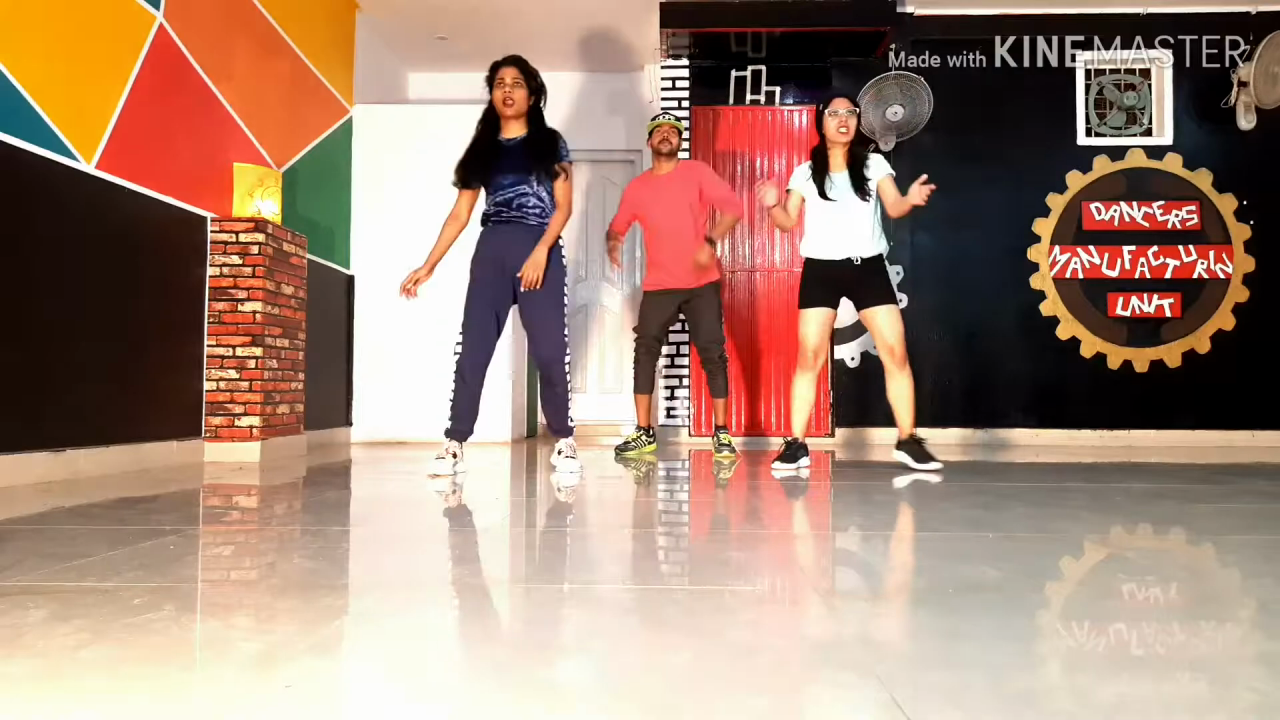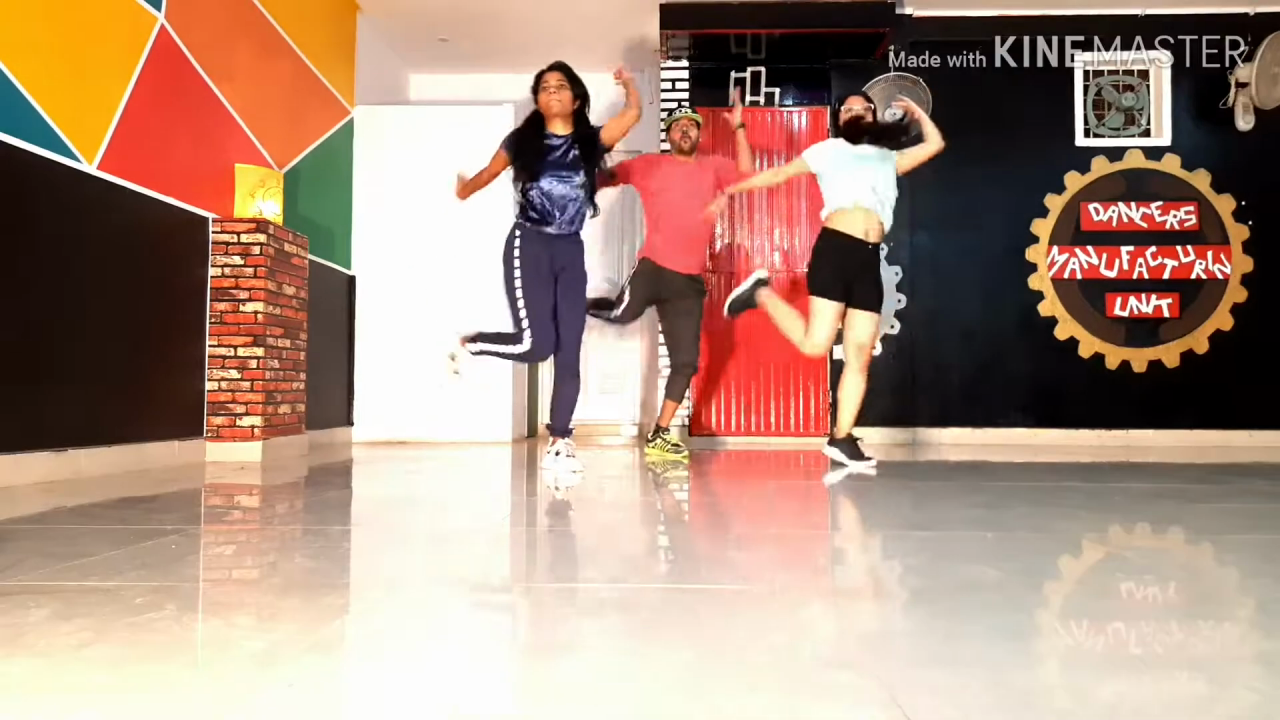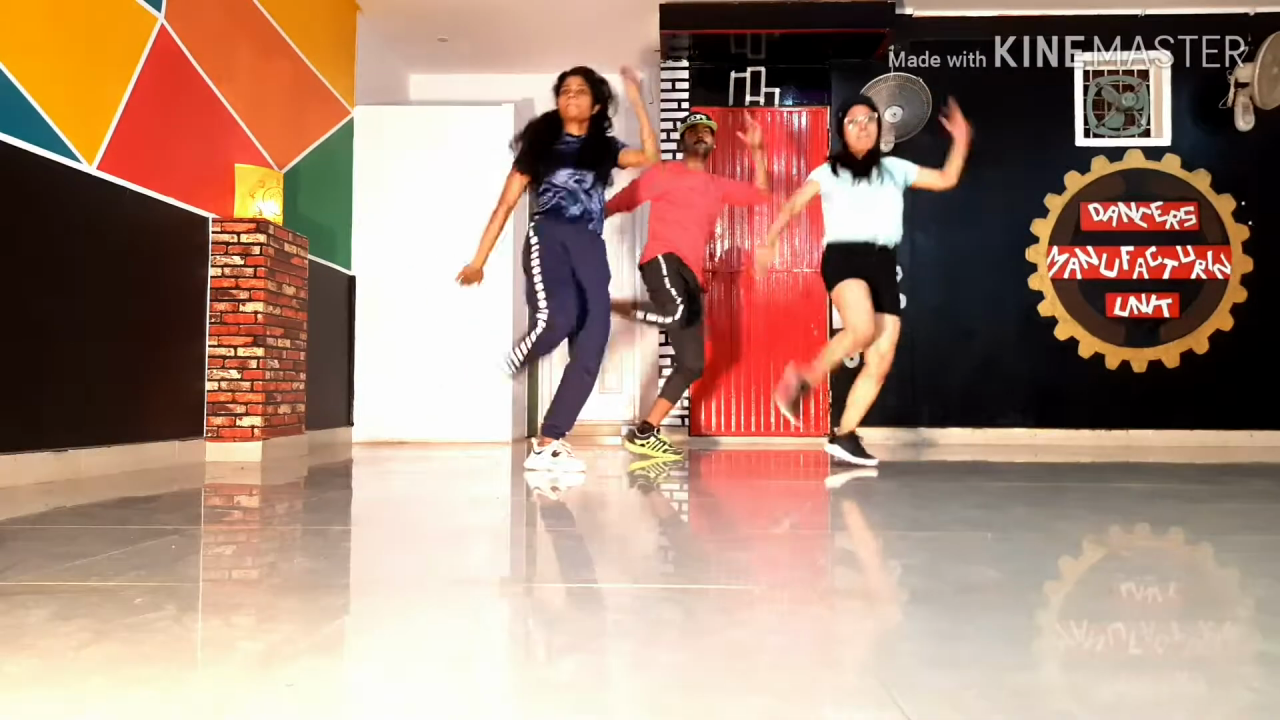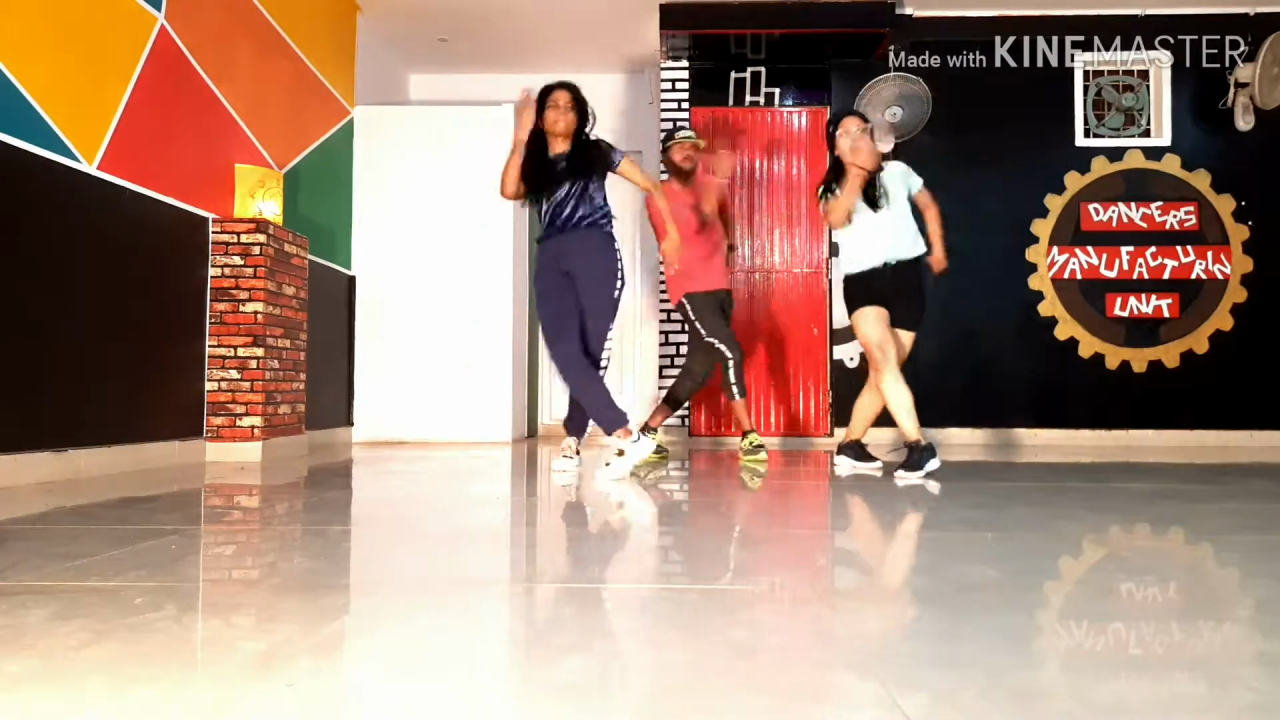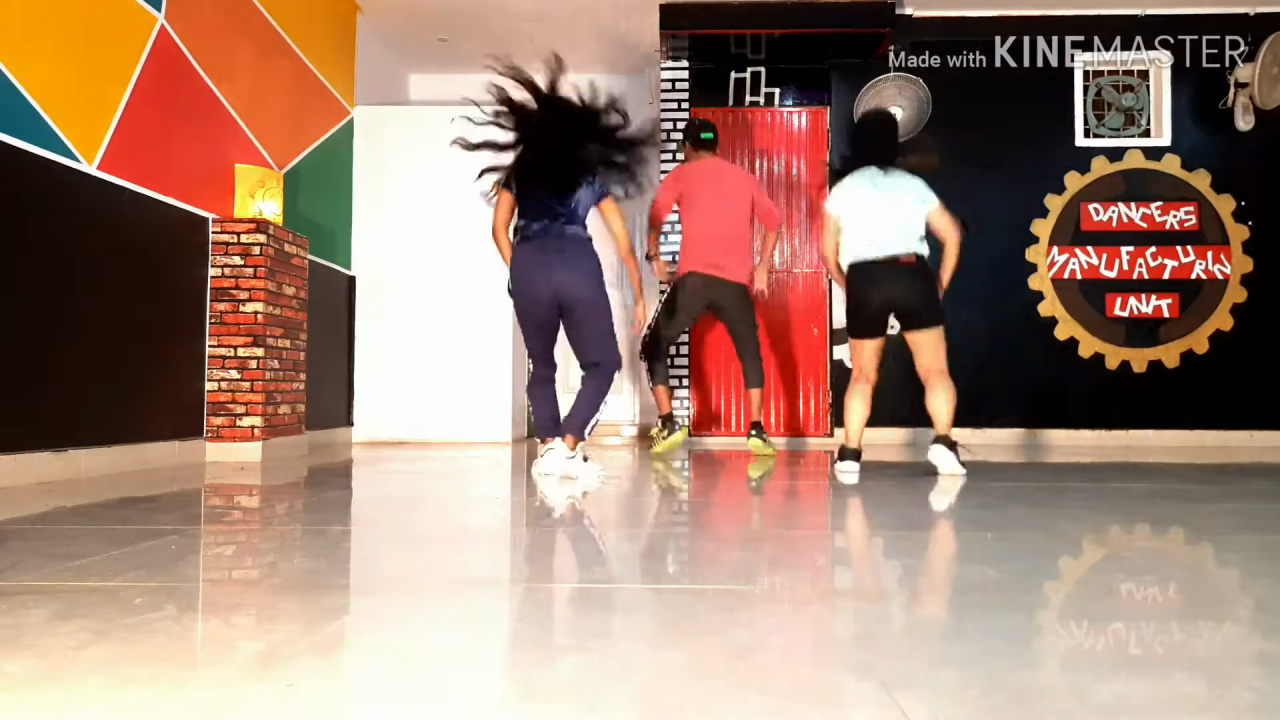
dt=0.5s
person 1, frame 1
left shoulder: (551, 143)
right shoulder: (481, 149)
left elbow: (563, 206)
right elbow: (460, 213)
left wrist: (541, 251)
right wrist: (426, 267)
left hip: (539, 250)
right hip: (492, 250)
left knee: (551, 350)
right knee: (473, 349)
left ankle: (562, 439)
right ankle: (455, 445)
person 1, frame 2
left shoulder: (591, 141)
right shoulder: (523, 140)
left elbow: (633, 114)
right elbow: (488, 174)
left wrist: (629, 86)
left hip: (569, 253)
right hip: (529, 245)
left knee: (569, 351)
right knee: (534, 342)
left ankle: (560, 442)
right ankle: (470, 344)
person 1, frame 3
left shoulder: (606, 146)
right shoulder: (537, 143)
left elbow: (647, 156)
right elbow: (507, 202)
left wrist: (637, 101)
right wrist: (479, 257)
left hip: (590, 248)
right hip: (548, 240)
left knee: (590, 352)
right knee: (557, 318)
left ankle: (548, 444)
right ankle: (513, 364)
person 1, frame 4
left shoulder: (598, 153)
right shoulder: (533, 167)
left elbow: (650, 186)
right elbow: (509, 190)
left wrist: (670, 235)
right wrist: (519, 137)
left hip: (596, 252)
right hip: (552, 259)
left knee: (591, 353)
right knee: (565, 351)
left ankle: (572, 439)
right ankle: (625, 436)
person 1, frame 5
left shoulder: (520, 167)
right shoulder: (595, 170)
left elbow: (499, 224)
right elbow: (621, 238)
right wrist: (640, 295)
left hip: (529, 267)
right hip: (577, 264)
left knee: (542, 369)
right knee: (602, 363)
left ankle: (549, 446)
right ankle: (570, 444)
person 2, frame 1
left shoulder: (874, 164)
right shoulder: (805, 172)
left elbow: (894, 207)
right elbow: (788, 223)
left wrist: (911, 199)
right wrist: (772, 205)
left hip: (868, 267)
right hip: (821, 269)
left knee: (895, 353)
right knee: (809, 357)
left ankle: (910, 440)
right ankle: (795, 445)
person 2, frame 2
left shoulder: (888, 158)
right shoulder: (830, 149)
left elbow: (935, 144)
right elbow: (778, 174)
left wrist: (916, 112)
right wrist: (729, 191)
left hip: (867, 259)
right hip: (835, 248)
left knee: (860, 357)
right knee: (815, 346)
left ankle: (841, 437)
right ankle: (761, 291)
person 2, frame 3
left shoulder: (893, 168)
right shoulder: (830, 171)
left elbow: (947, 178)
right elbow: (795, 205)
left wrist: (960, 139)
right wrist: (769, 239)
left hip: (884, 263)
right hip: (843, 258)
left knee: (881, 363)
right knee: (862, 326)
left ankle: (843, 434)
right ankle: (803, 379)
person 2, frame 4
left shoulder: (896, 172)
right shoulder: (833, 190)
left elbow: (928, 203)
right elbow: (837, 219)
left wrist: (937, 248)
right wrist: (857, 172)
left hip: (905, 278)
right hip: (863, 282)
left knee: (886, 368)
right knee: (884, 360)
left ankle: (850, 444)
right ankle: (917, 445)
person 2, frame 5
left shoulder: (844, 187)
right shoulder: (913, 183)
left elbow: (830, 251)
right elbow: (952, 236)
left wrist: (848, 288)
right wrist: (940, 284)
left hip: (864, 281)
right hip: (912, 277)
left knee: (863, 378)
right knee: (936, 374)
left ankle: (850, 451)
right ankle: (942, 440)
person 3, frame 1
left shoulder: (697, 173)
right shoulder: (637, 187)
left elbow: (733, 207)
right elbow: (617, 229)
left wrist: (710, 242)
right wrist: (613, 244)
left hip: (701, 284)
right hip: (657, 286)
left knee: (713, 355)
right knee: (645, 354)
left ankle: (721, 433)
right ankle: (644, 432)
person 3, frame 2
left shoulder: (713, 166)
right shoulder: (648, 164)
left elbow: (747, 175)
right elbow: (608, 177)
left wrist: (739, 129)
left hip: (690, 280)
right hip: (653, 266)
left knee: (686, 360)
right knee: (622, 312)
left ankle: (660, 434)
person 3, frame 3
left shoulder: (718, 186)
right shoulder: (663, 172)
left elbow: (760, 193)
right elbow: (622, 201)
left wrist: (755, 148)
left hip: (692, 279)
right hip: (662, 261)
left knee: (692, 364)
right knee: (674, 312)
left ankle: (644, 432)
right ankle: (614, 310)
person 3, frame 4
left shoulder: (710, 183)
right shoulder: (660, 198)
right elbow: (699, 225)
left wrist: (729, 247)
right wrist: (716, 186)
left hip: (720, 290)
right hip: (690, 293)
left knee: (698, 368)
right knee: (729, 352)
left ankle: (648, 431)
right ankle: (748, 435)
person 3, frame 5
left shoulder: (682, 174)
right shoulder: (744, 178)
left elbow: (657, 213)
right elbow: (772, 221)
left wrist: (654, 257)
right wrist: (762, 268)
left hip: (695, 278)
right hip: (737, 283)
left knee: (654, 348)
right knee: (750, 355)
left ankle: (668, 423)
right ankle: (757, 430)
